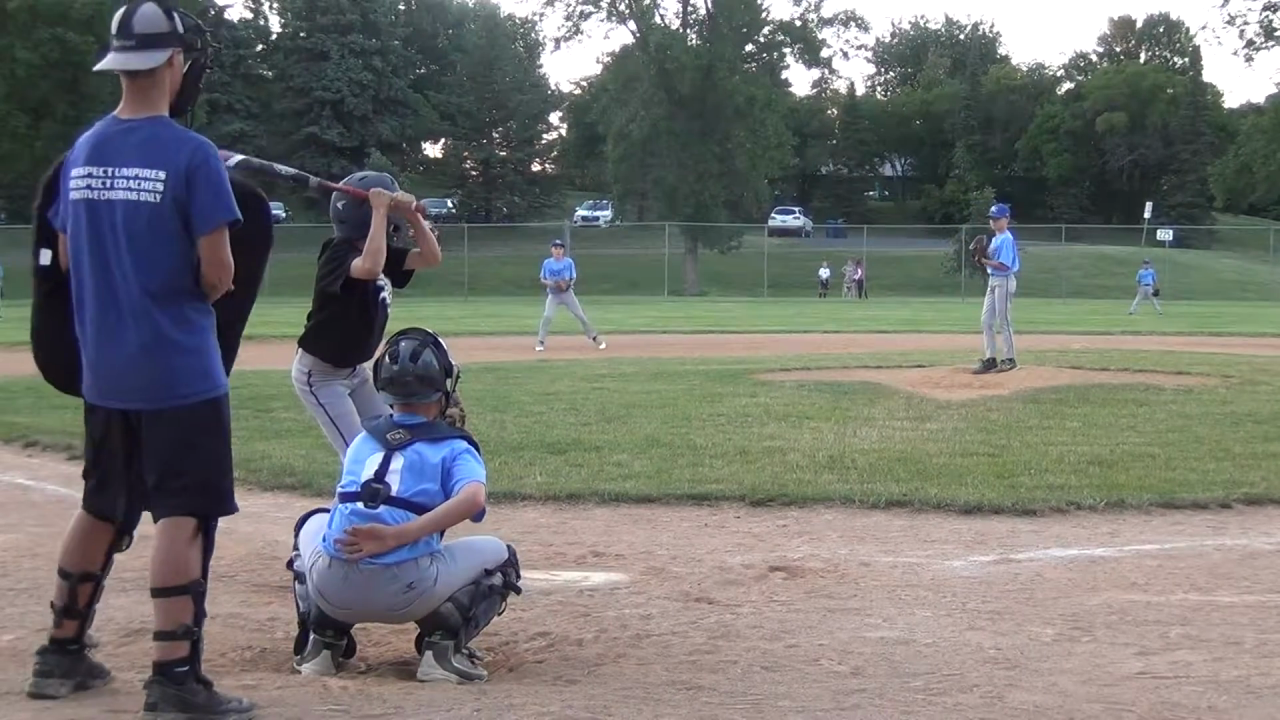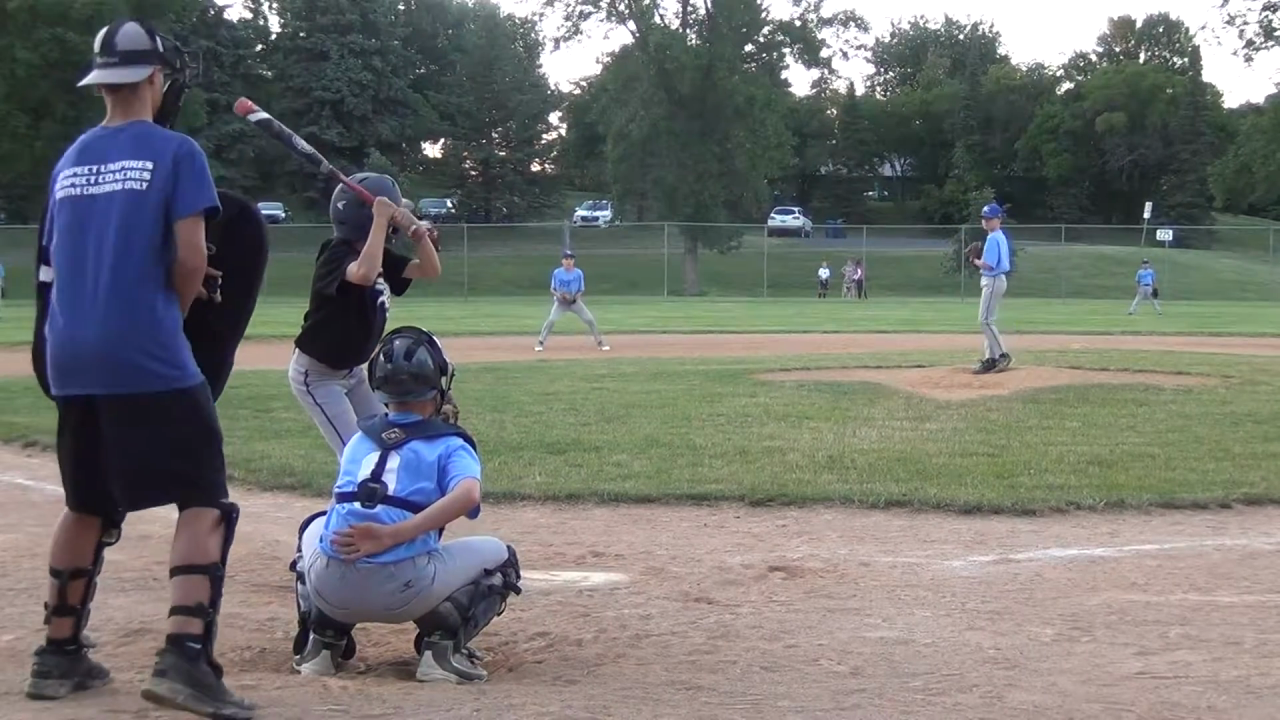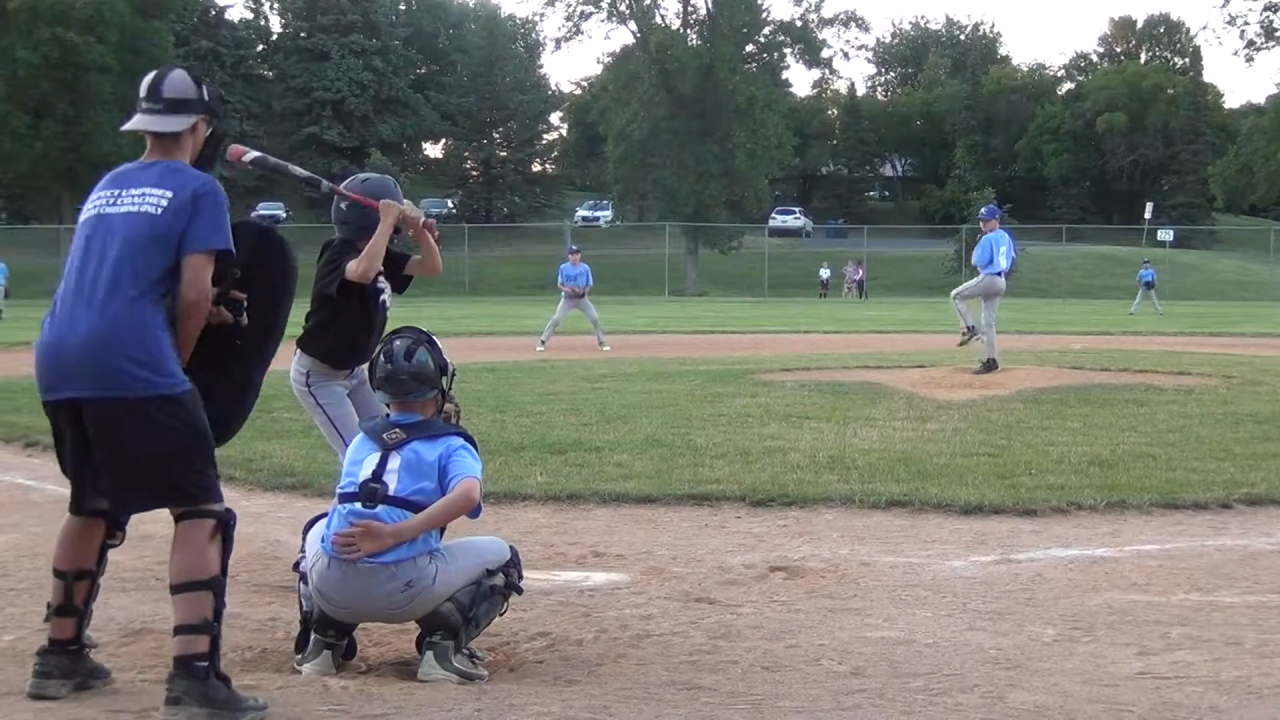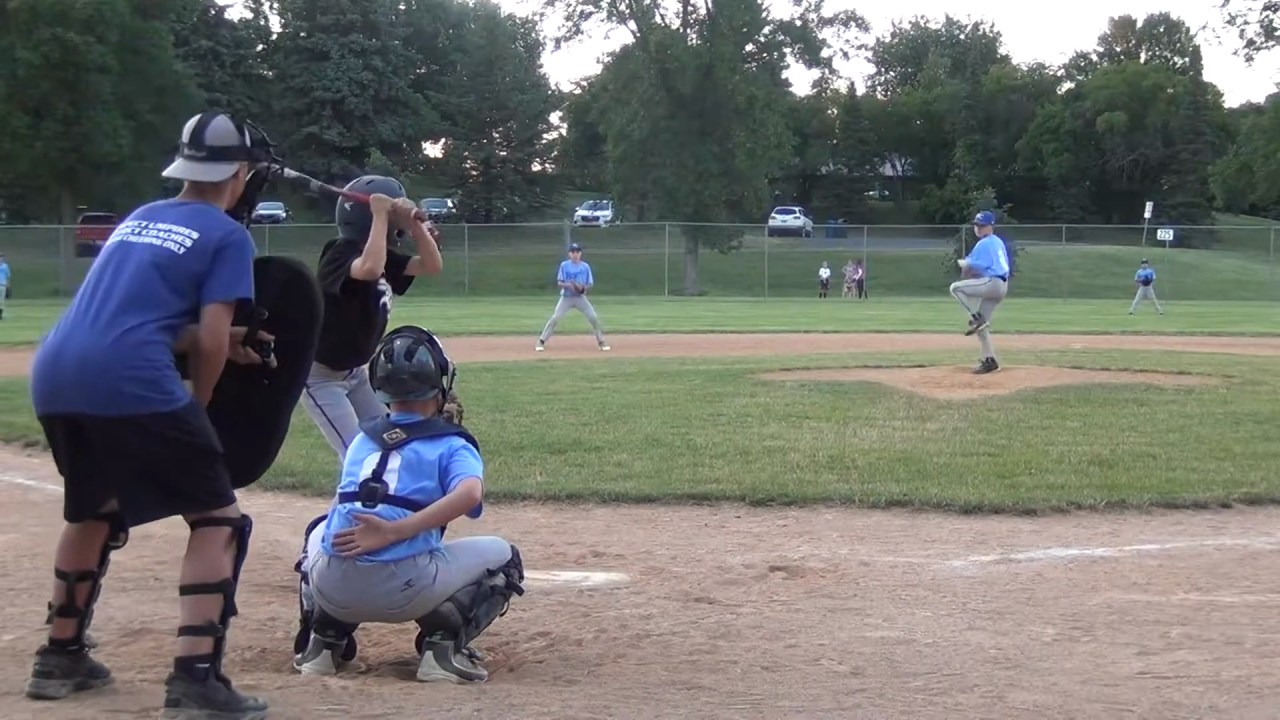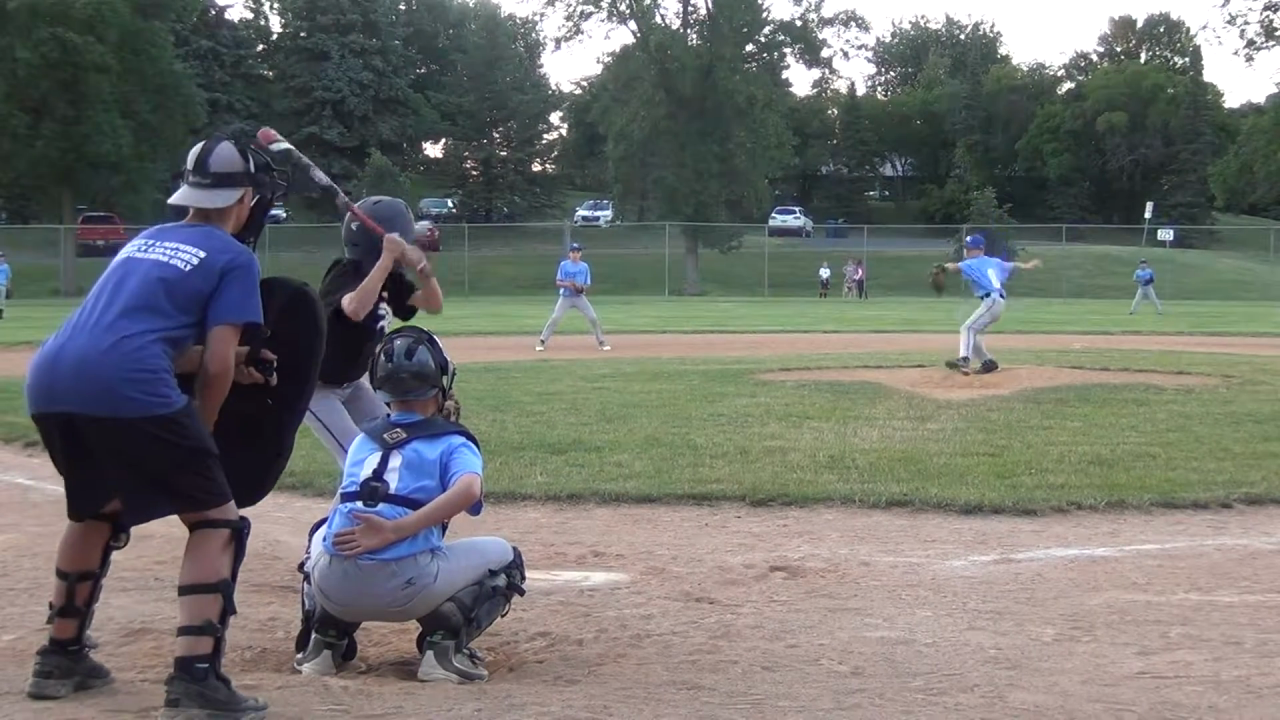
dt=0.3s
person 1, frame 1
left shoulder: (81, 151)
right shoulder: (192, 153)
left elbow: (67, 259)
right elbow: (216, 271)
left hip: (104, 369)
right hip: (178, 370)
left knee: (103, 509)
right knee: (185, 518)
left ankle: (61, 655)
person 1, frame 2
left shoulder: (69, 159)
right shoulder: (176, 151)
left elbow: (60, 262)
right elbow: (190, 261)
left hip: (70, 359)
right hip: (149, 358)
left knee: (88, 506)
right knee: (206, 504)
left ankle: (58, 656)
right ankle: (185, 658)
person 1, frame 3
left shoulder: (106, 185)
right shoulder: (200, 188)
right elbow: (193, 293)
left wrist: (193, 311)
right wrist: (177, 357)
left hip: (58, 361)
right hip: (130, 364)
left knee: (93, 505)
right knee: (201, 512)
left ankle: (60, 656)
person 1, frame 4
left shoulder: (136, 218)
right shoulder: (227, 235)
right elbow: (210, 339)
left wrist: (219, 343)
right wrist: (194, 406)
left hip: (54, 376)
right hip: (130, 382)
left knee: (96, 508)
right knee: (218, 519)
left ankle: (59, 656)
person 1, frame 5
left shoulder: (144, 240)
right shoulder: (233, 257)
right elbow: (217, 365)
left wrist: (221, 358)
right wrist: (198, 433)
left hip: (49, 382)
right hip: (126, 388)
left knee: (98, 509)
right knee: (217, 521)
left ankle: (61, 657)
person 2, frame 1
left shoulder: (363, 438)
right shoulder: (455, 448)
right elbow: (473, 499)
right wrist: (396, 537)
left hip: (331, 588)
right hip: (404, 591)
left knee: (314, 523)
right knee: (500, 556)
left ankle: (322, 641)
right ankle: (444, 645)
person 2, frame 2
left shoulder: (359, 439)
right shoulder: (450, 444)
right elbow: (468, 495)
right wrist: (392, 536)
left hip: (330, 587)
right hip: (402, 590)
left knee: (316, 527)
right knee: (499, 556)
left ankle: (321, 642)
right ankle: (443, 646)
person 2, frame 3
left shoulder: (361, 440)
right shoulder: (450, 444)
right elbow: (467, 495)
right wrist: (392, 536)
left hip: (331, 588)
right hip: (403, 590)
left knee: (320, 528)
right knee: (502, 556)
left ankle: (323, 641)
right ankle: (444, 645)
person 2, frame 4
left shoulder: (362, 439)
right shoulder: (452, 444)
right elbow: (469, 494)
right wrist: (393, 532)
left hip: (333, 588)
right hip: (404, 589)
left knee: (322, 529)
right knee: (503, 556)
left ankle: (323, 641)
right ankle: (444, 646)
person 2, frame 5
left shoulder: (363, 440)
right shoulder: (453, 442)
right elbow: (468, 490)
right wrist: (394, 531)
left hip: (333, 587)
right hip: (406, 587)
left knee: (324, 532)
right knee: (504, 558)
left ankle: (324, 641)
right ankle: (444, 646)
person 3, frame 1
left shoulder: (382, 252)
right shoulder: (339, 254)
left elbow: (431, 258)
right elbow: (370, 268)
left wrist: (412, 214)
right wrist: (381, 211)
left hip: (355, 370)
right hip: (319, 374)
person 3, frame 2
left shoulder: (381, 257)
right shoulder: (338, 255)
left elbow: (431, 271)
right elbow: (365, 275)
left wrist: (416, 229)
right wrist: (380, 219)
left hip: (352, 370)
right hip: (316, 374)
person 3, frame 3
left shoulder: (382, 256)
right shoulder: (339, 255)
left elbow: (432, 266)
right elbow: (364, 272)
left wrist: (419, 227)
right wrist: (387, 222)
left hip: (353, 371)
right hip: (317, 375)
person 3, frame 4
left shoulder: (382, 256)
right shoulder: (341, 255)
left elbow: (432, 265)
right elbow: (371, 269)
left wrist: (414, 222)
right wrist: (381, 216)
left hip: (354, 371)
right hip: (319, 376)
person 3, frame 5
left shoulder: (393, 280)
right shoulder: (345, 274)
left elbow: (434, 304)
right elbow: (356, 310)
left wrist: (423, 269)
right wrist: (386, 259)
left hip: (352, 383)
right hip: (314, 387)
